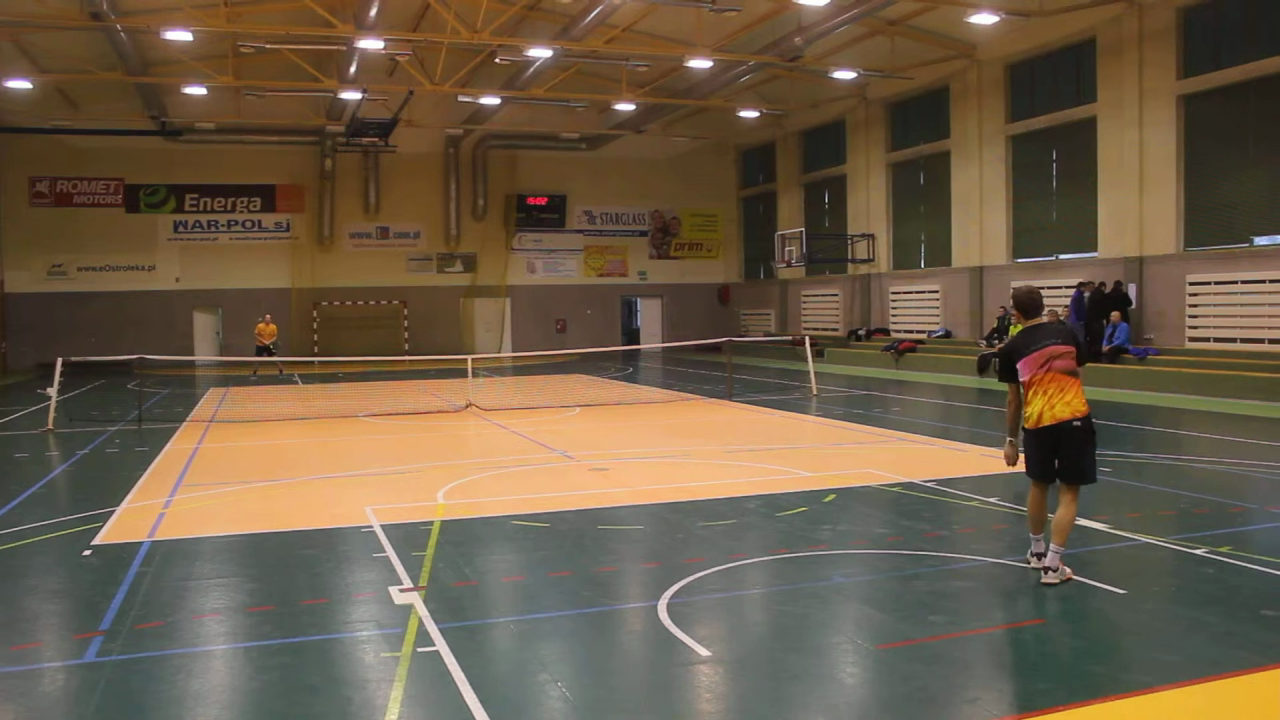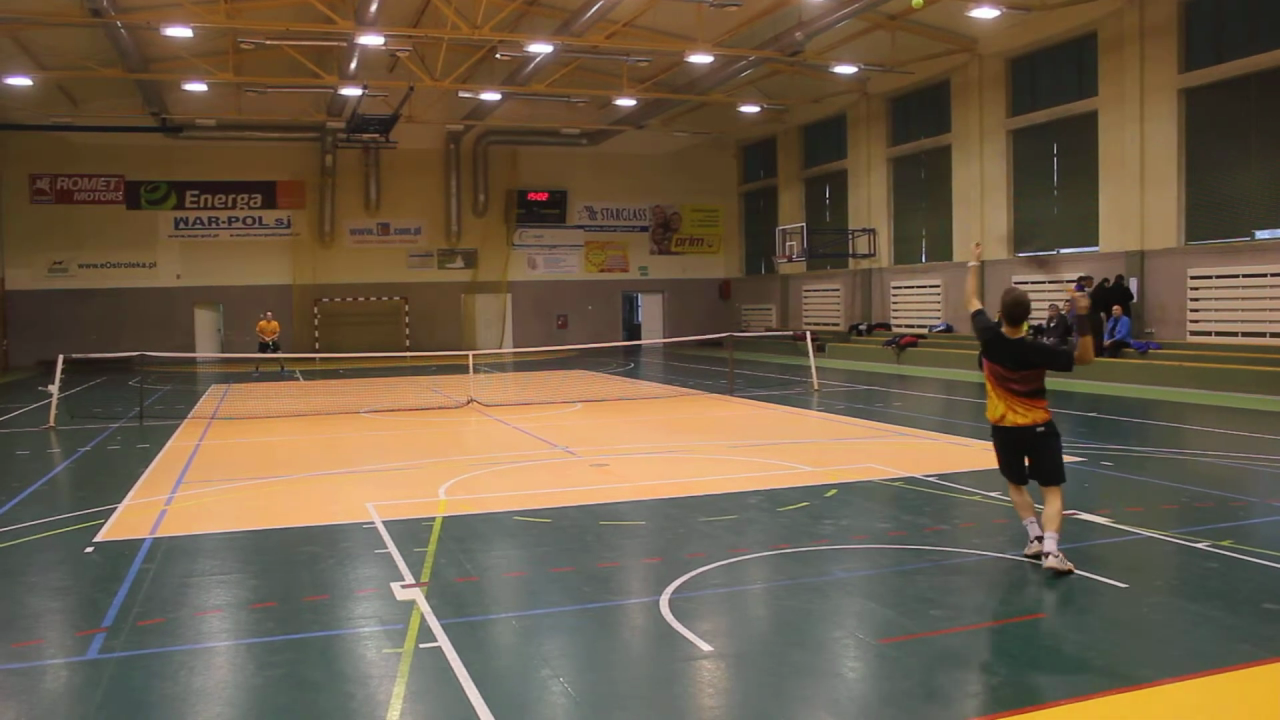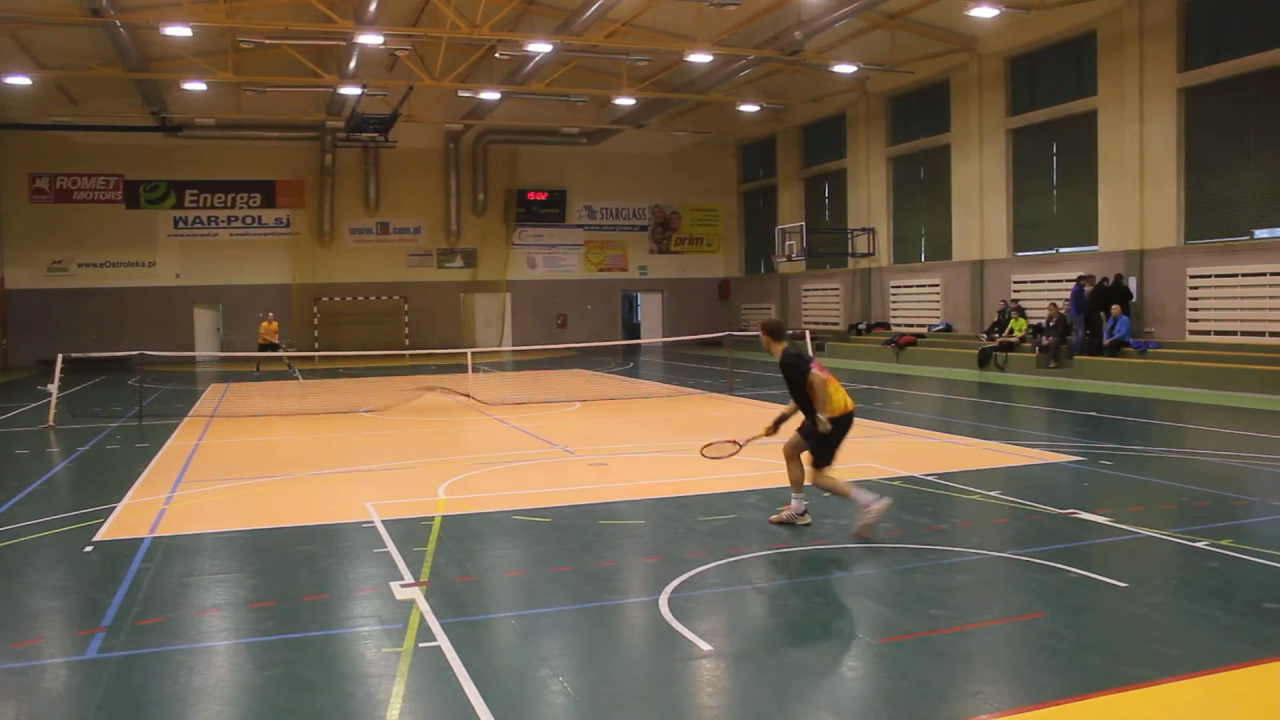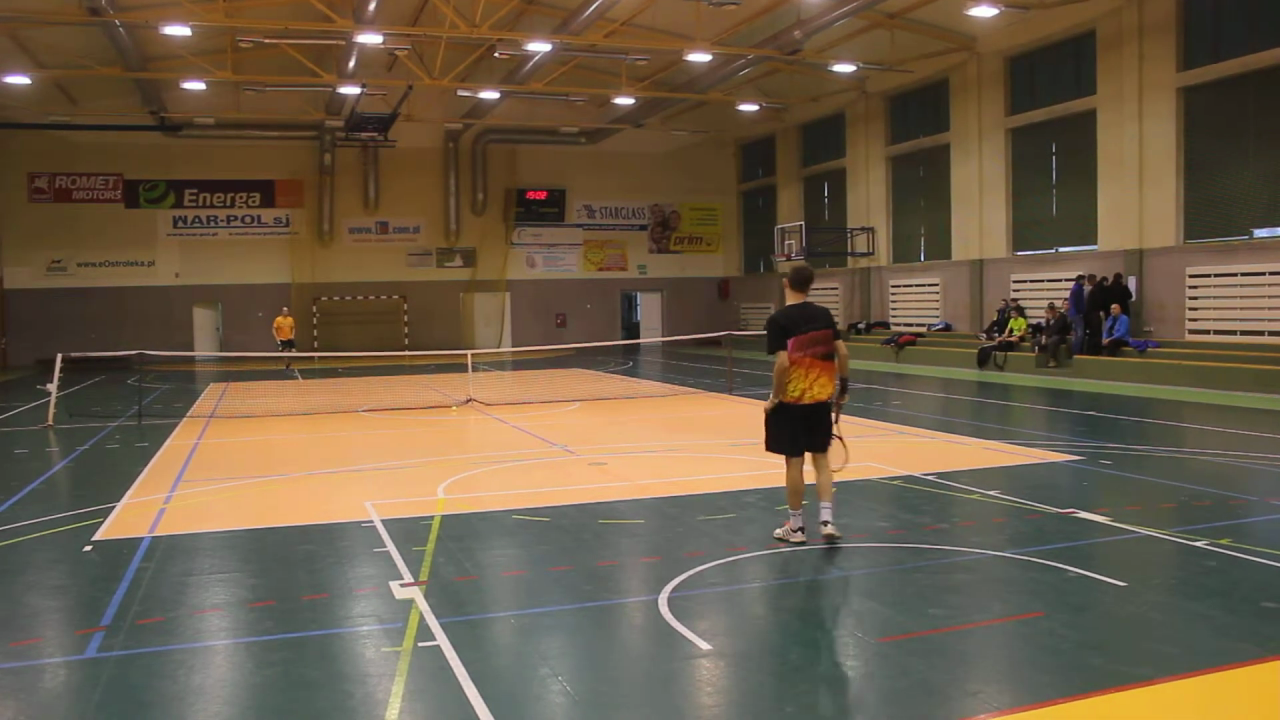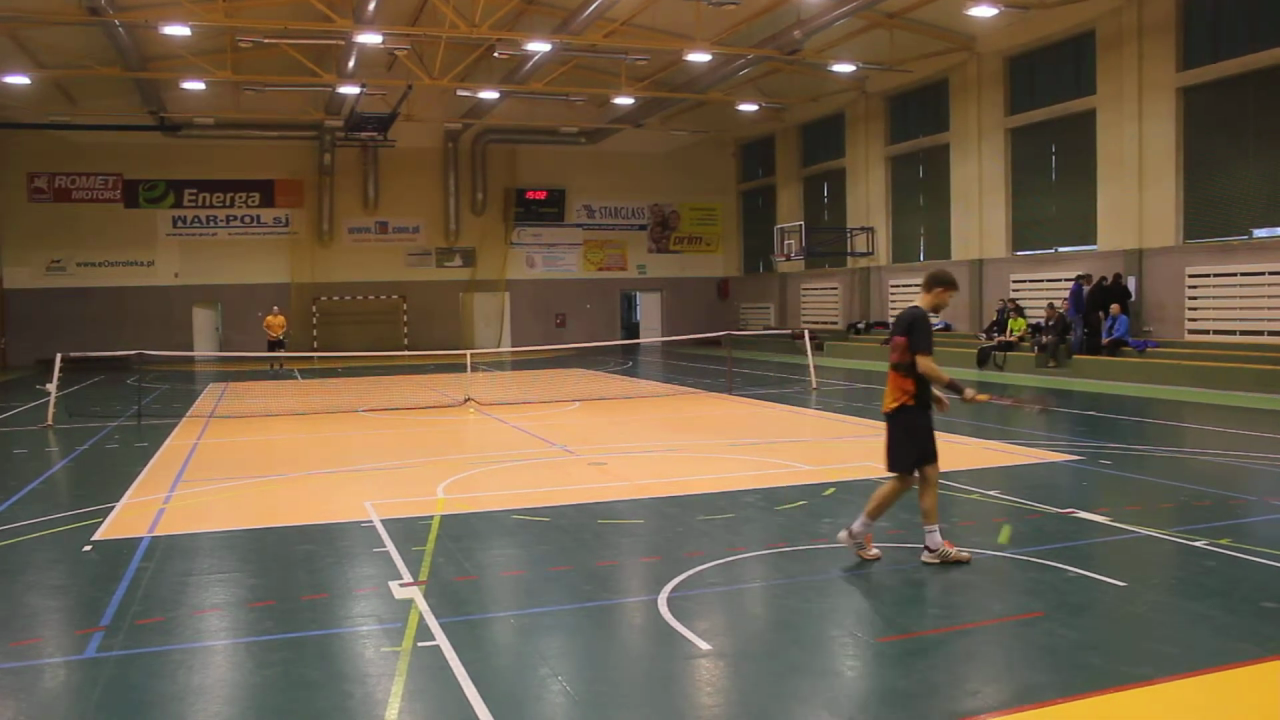
dt=1s
person 1, frame 1
left shoulder: (1012, 348)
right shoulder: (1067, 335)
left elbow: (1014, 399)
left wrist: (1011, 440)
left hip: (1038, 423)
right hip: (1074, 418)
left knee: (1039, 487)
right knee: (1069, 492)
left ankle: (1037, 552)
right ankle: (1052, 565)
person 1, frame 2
left shoulder: (989, 338)
right shoulder: (1037, 351)
left elbow: (972, 300)
right elbow: (1084, 357)
left wrist: (974, 263)
right wrist: (1082, 320)
left hip: (1003, 427)
right hip: (1038, 427)
left knee: (1016, 484)
right knee: (1052, 491)
left ankle: (1035, 538)
right ankle: (1052, 550)
person 1, frame 3
left shoulder: (790, 360)
right shoulder: (793, 357)
left elbow: (820, 380)
left wrist: (822, 417)
right wrist: (780, 419)
left hip: (835, 415)
right hip: (830, 414)
left knee: (820, 478)
right knee: (790, 450)
left ankle: (870, 503)
right ankle: (798, 509)
person 1, frame 4
left shoulder: (778, 320)
right shoulder: (824, 315)
left elbow: (782, 364)
right elbow: (842, 354)
left wrist: (774, 397)
right wrist: (843, 387)
left hip: (793, 400)
right hip: (822, 397)
left knee: (794, 461)
right knee: (821, 458)
left ankle: (795, 527)
right ankle: (827, 521)
person 1, frame 5
left shoulder: (904, 317)
right shoulder: (919, 320)
right elbow: (924, 366)
left wrist: (932, 393)
right wrist: (959, 389)
left hip: (912, 407)
right hip: (907, 408)
left knee: (929, 474)
right knee: (902, 479)
left ankle: (934, 545)
right ankle: (857, 531)
